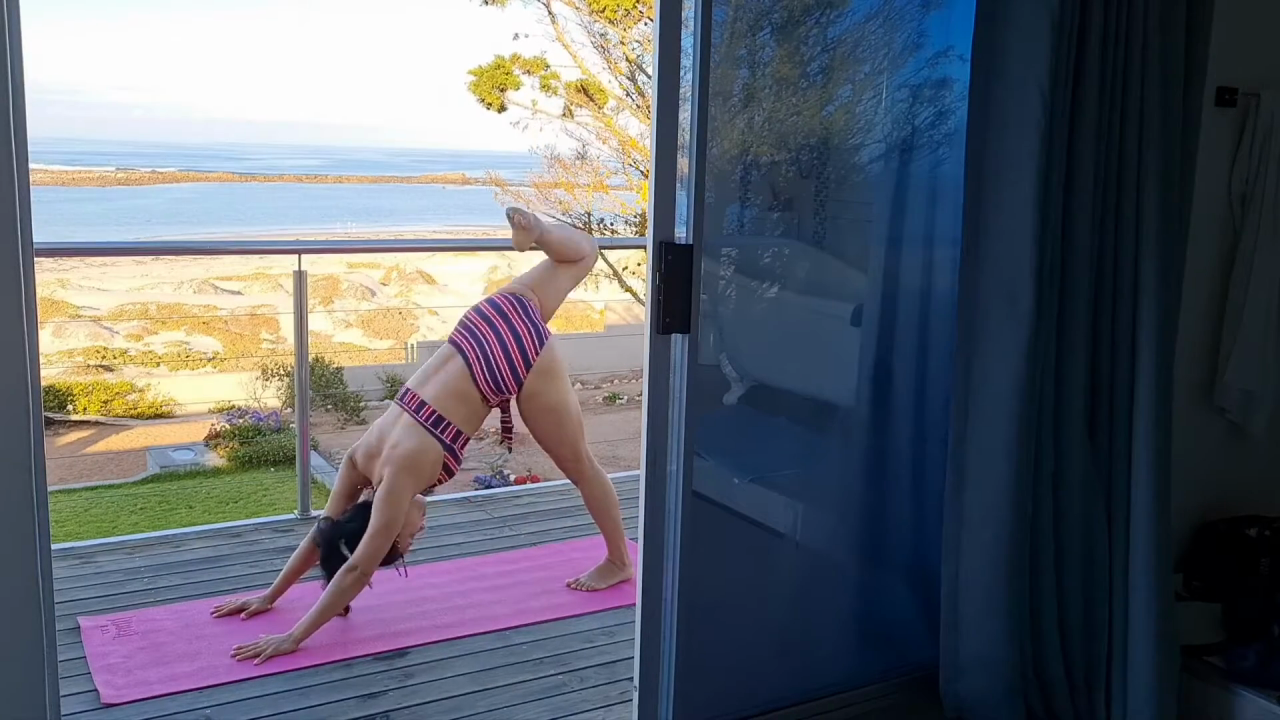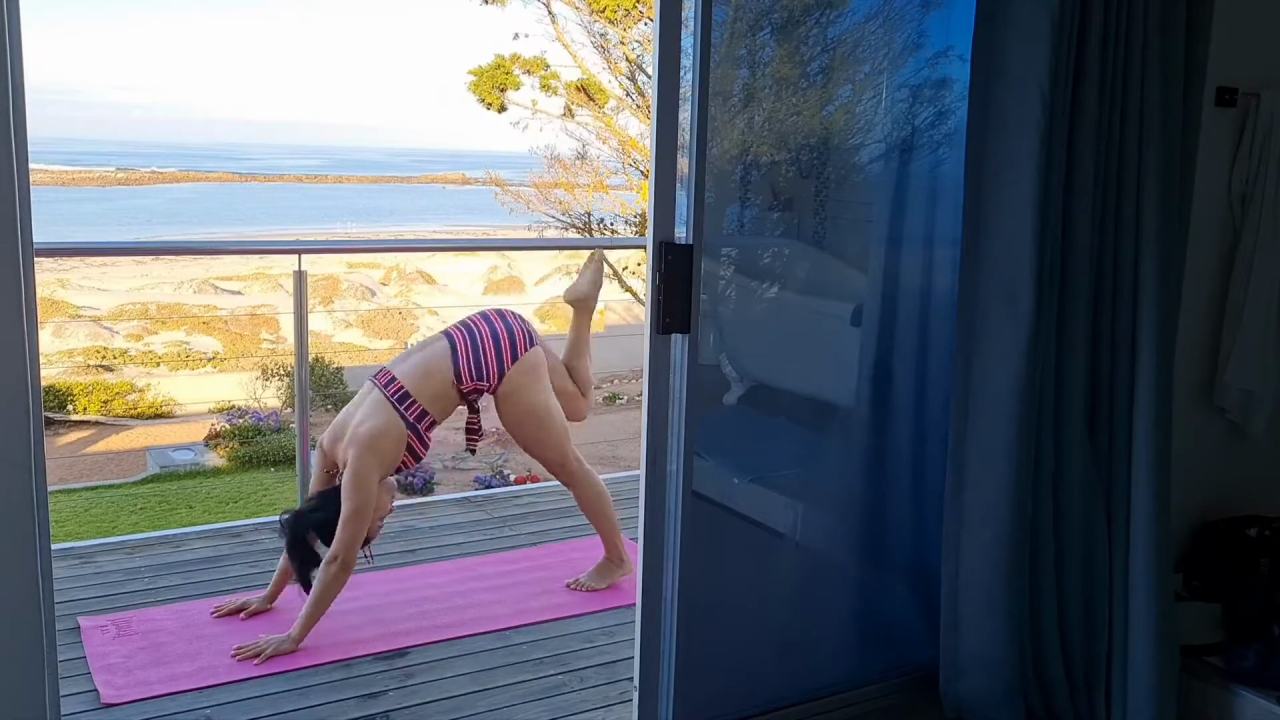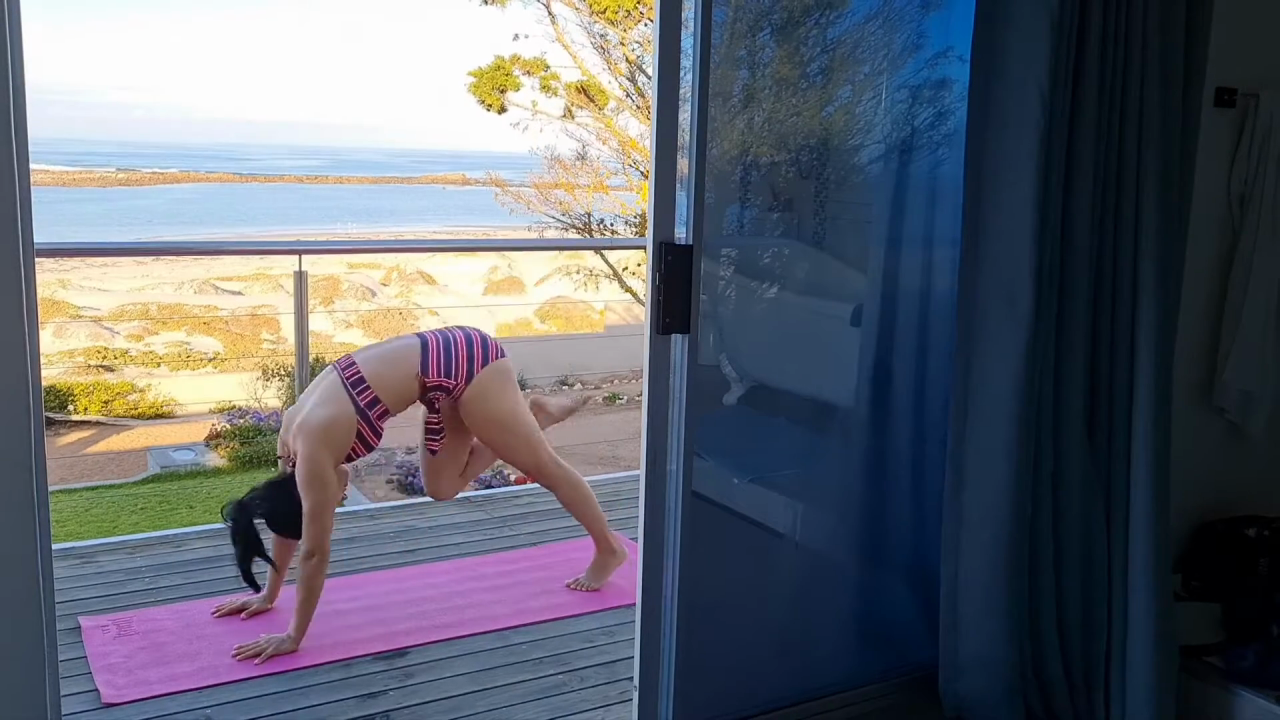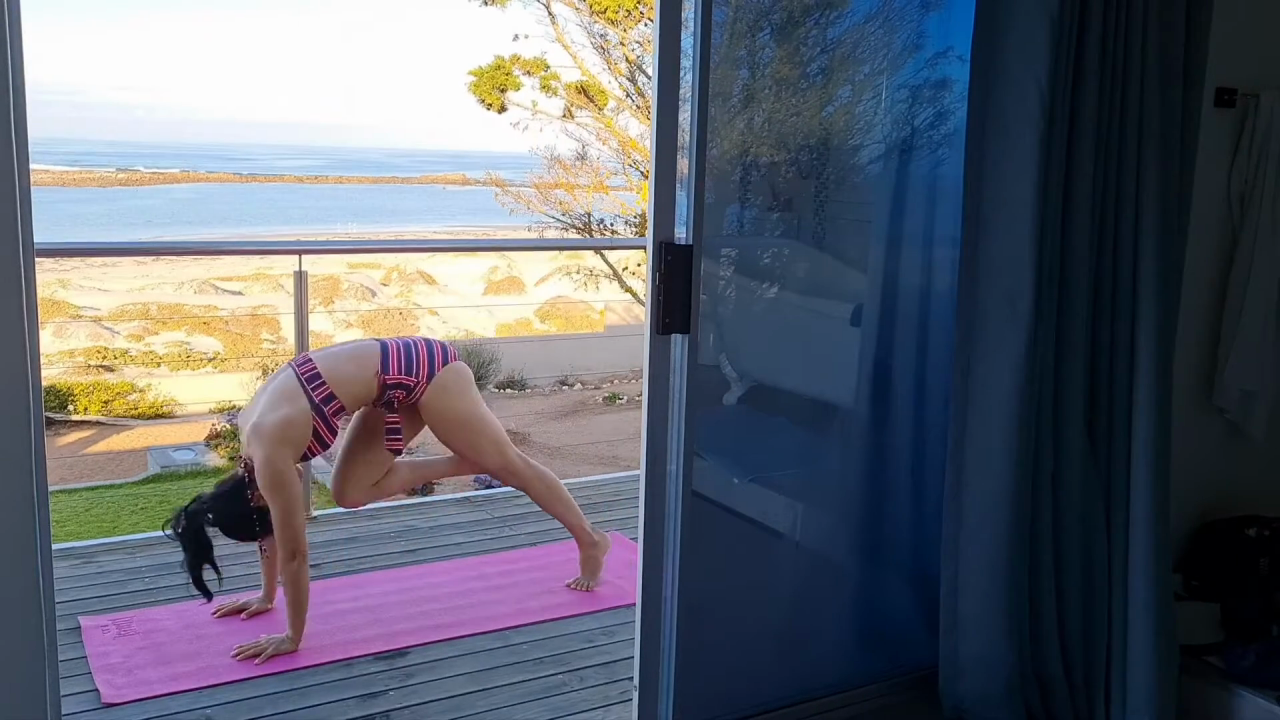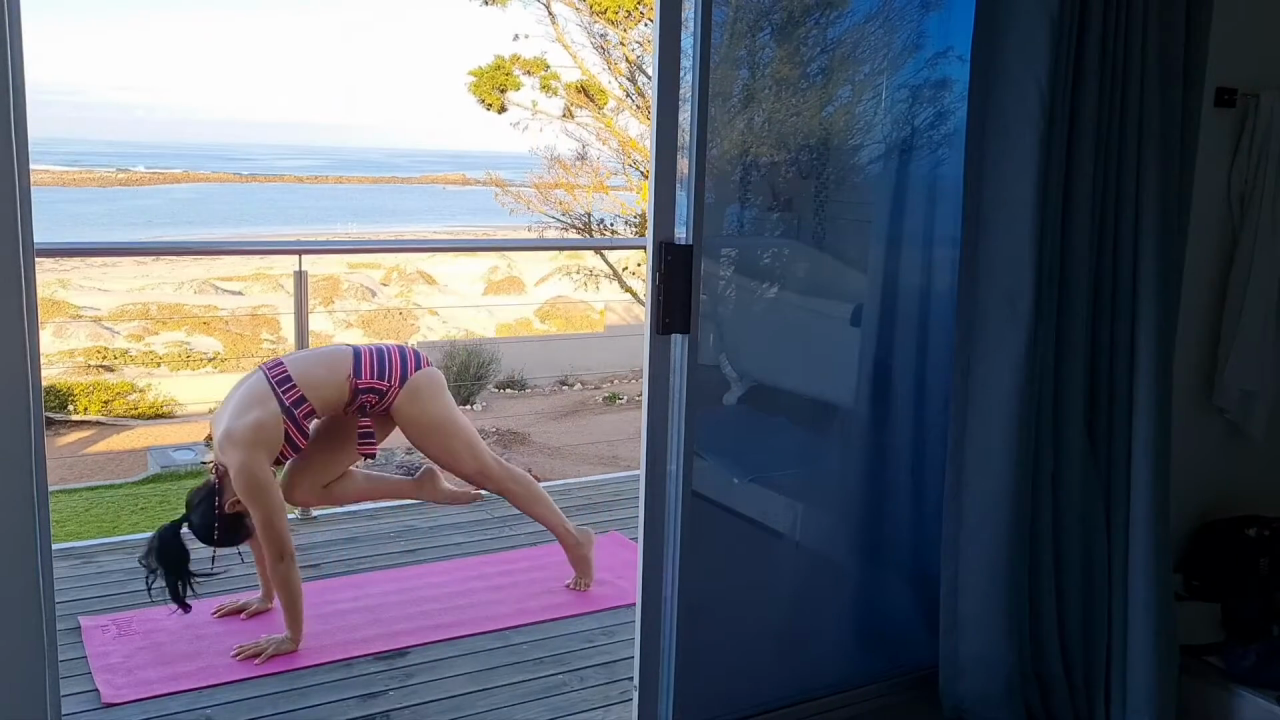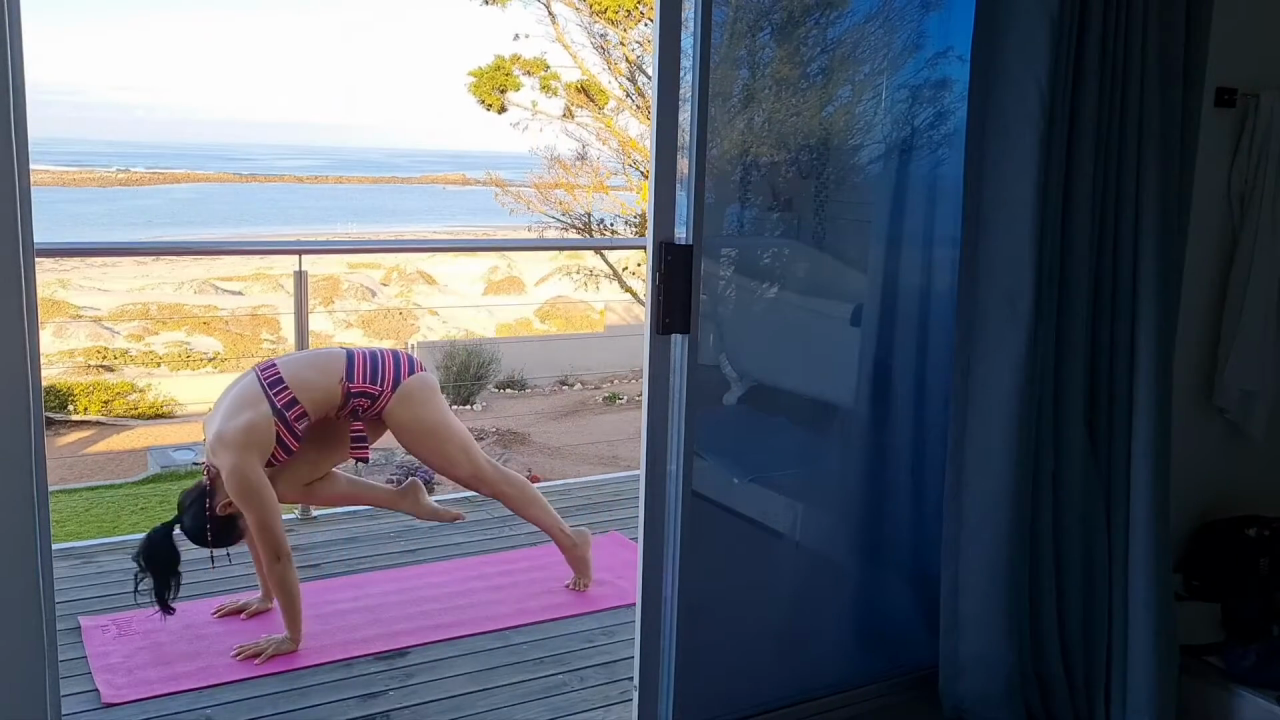
dt=0.1s
person 1, frame 1
left shoulder: (400, 474)
right shoulder: (364, 456)
left elbow: (354, 570)
right elbow: (320, 532)
left wrist: (295, 634)
right wrist: (269, 597)
left hip: (511, 348)
right hip: (491, 325)
left knee: (575, 463)
left ankle: (619, 560)
person 1, frame 2
left shoulder: (361, 458)
right shoulder: (333, 443)
left elbow: (339, 560)
right elbow: (311, 525)
left wrist: (294, 636)
right wrist: (268, 595)
left hip: (488, 349)
right hip: (477, 338)
left knee: (565, 464)
right knee: (576, 407)
left ankle: (617, 559)
right ankle: (584, 298)
person 1, frame 3
left shoulder: (312, 452)
right shoulder: (293, 433)
left elbow: (313, 552)
right elbow: (292, 530)
left wrist: (295, 637)
right wrist: (267, 595)
left hip: (458, 360)
right hip: (442, 358)
left knee: (540, 466)
right knee: (443, 488)
left ankle: (609, 549)
right ankle: (533, 411)
person 1, frame 4
left shoulder: (269, 450)
right shoulder: (253, 431)
left elbow: (292, 552)
right elbow: (268, 529)
left wrist: (293, 637)
right wrist: (265, 595)
left hip: (414, 368)
right hip: (399, 368)
left knee: (510, 464)
right knee: (352, 493)
left ankle: (590, 541)
right ankle: (469, 460)
person 1, frame 5
left shoulder: (242, 458)
right shoulder: (225, 438)
left elbow: (280, 551)
right elbow: (261, 524)
left wrist: (293, 637)
right wrist: (266, 594)
left hip: (390, 376)
right hip: (370, 383)
left knee: (485, 470)
right knee: (301, 488)
left ankle: (573, 540)
right ankle: (421, 487)
person 1, frame 6
left shoulder: (234, 462)
right shoulder: (219, 440)
left elbow: (276, 552)
right elbow: (255, 524)
left wrist: (292, 637)
right wrist: (265, 595)
left hip: (383, 381)
right hip: (364, 385)
left knee: (479, 474)
right knee: (287, 483)
left ankle: (571, 541)
right ankle: (403, 497)
